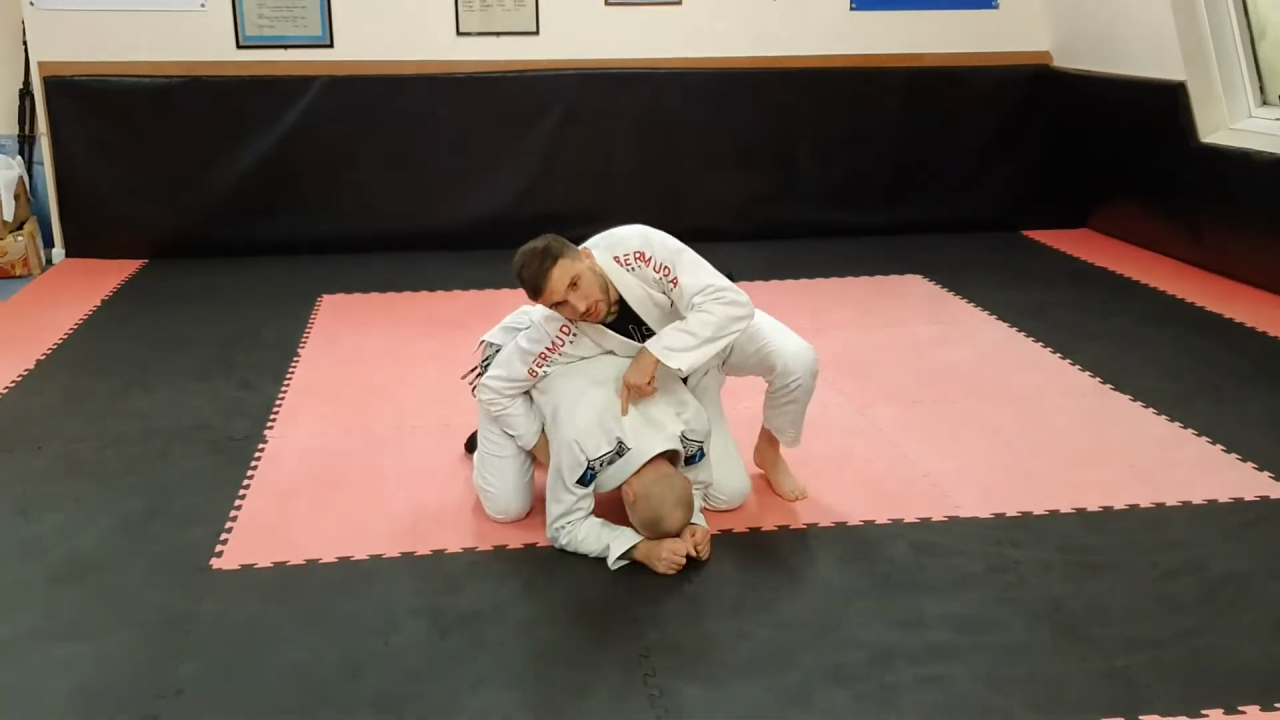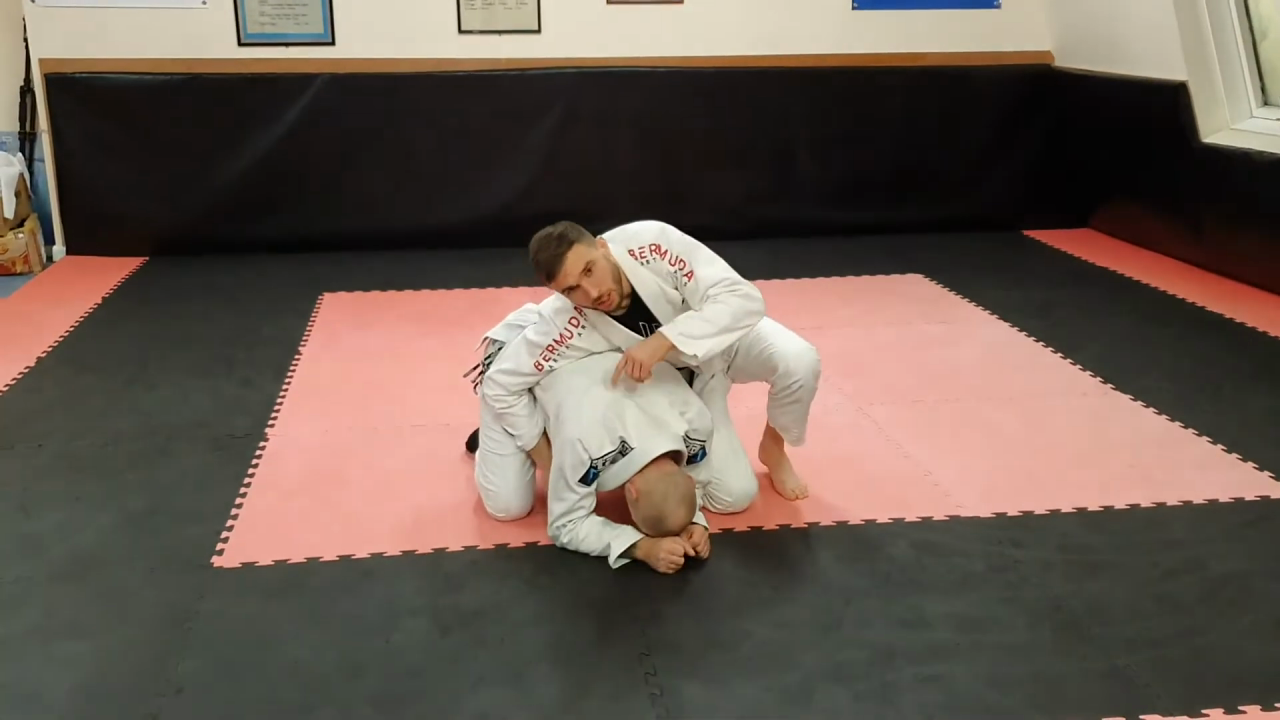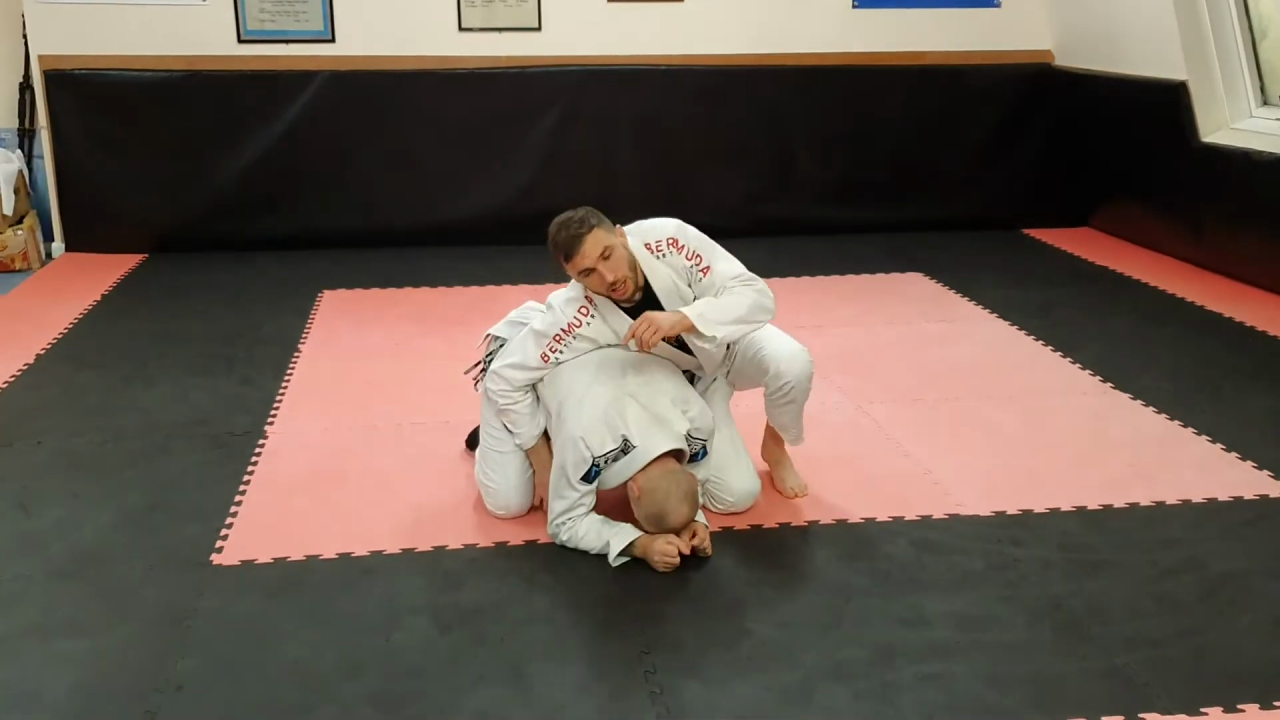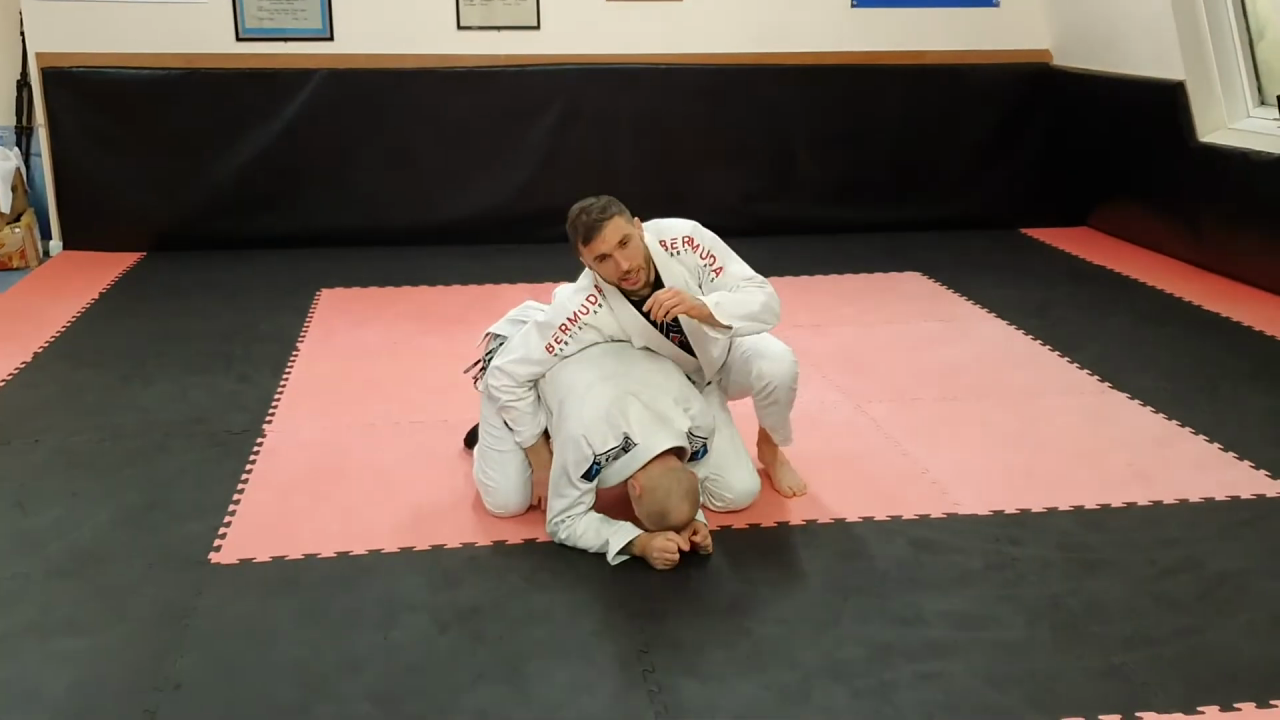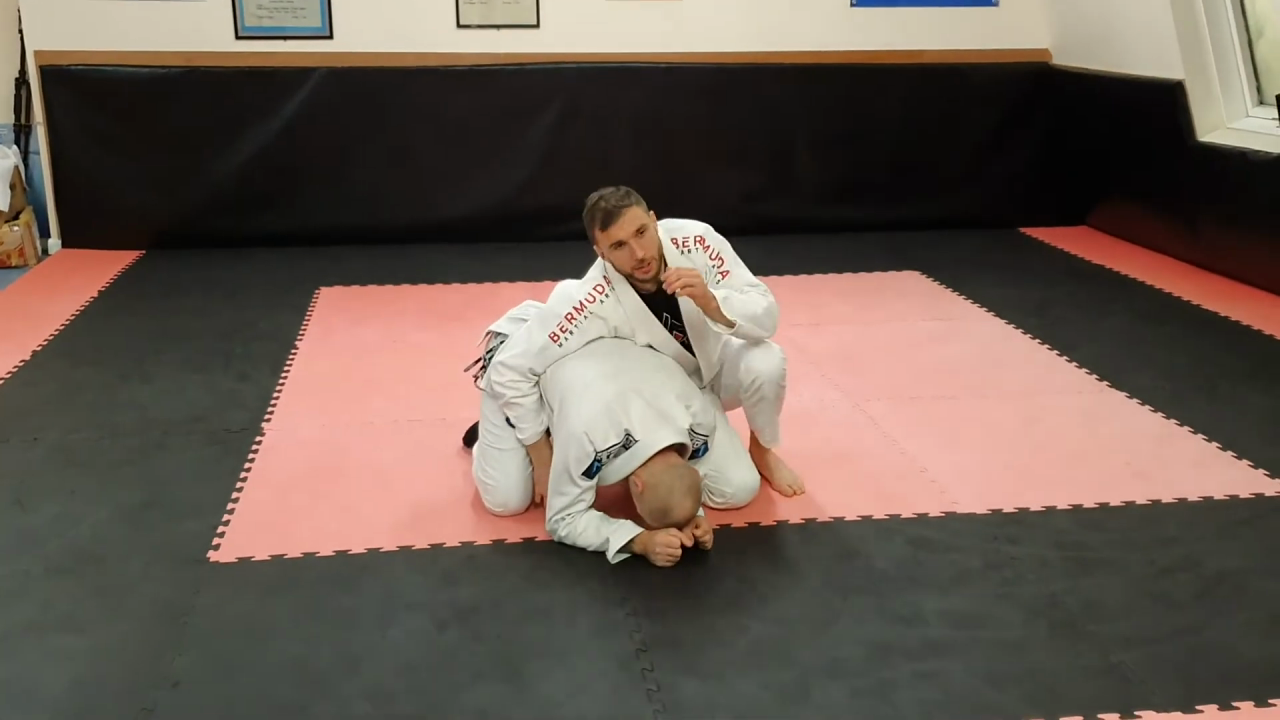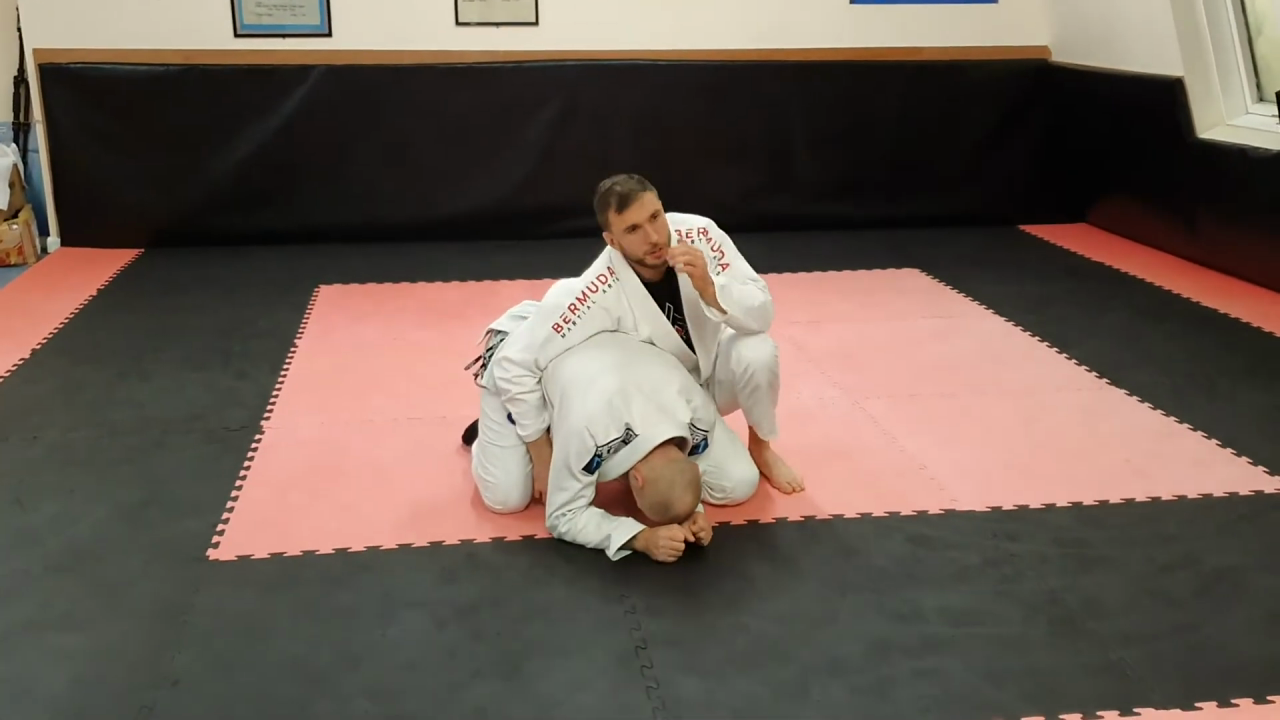
dt=0.1s
person 1, frame 1
left shoulder: (638, 248)
left elbow: (730, 304)
right elbow: (495, 390)
left wrist: (654, 356)
left hip: (715, 331)
left knee: (797, 361)
right knee: (725, 492)
left ankle: (768, 450)
person 1, frame 2
left shoulder: (651, 243)
right shoulder: (566, 325)
left elbow: (743, 300)
right elbow: (499, 386)
left wrist: (662, 340)
left hip: (724, 332)
left knee: (799, 363)
right knee: (730, 495)
left ankle: (773, 449)
person 1, frame 3
left shoulder: (668, 239)
right shoulder: (575, 316)
left elbow: (755, 295)
right elbow: (503, 380)
left wrist: (680, 319)
left hip: (722, 344)
left knee: (791, 364)
right knee: (734, 495)
left ankle: (775, 447)
person 1, frame 4
left shoulder: (683, 239)
right shoulder: (584, 308)
left elbow: (764, 300)
right elbow: (505, 376)
left wrist: (700, 307)
right wrist: (542, 462)
left hip: (720, 348)
left knee: (776, 365)
left ankle: (769, 448)
person 1, frame 5
left shoulder: (695, 239)
right shoulder: (594, 301)
left elbow: (765, 314)
right elbow: (509, 370)
left wrist: (710, 301)
right wrist: (543, 459)
left hip: (716, 361)
left knee: (765, 363)
left ankle: (762, 452)
person 1, frame 6
left shoulder: (698, 234)
right shoulder: (596, 293)
left elbow: (761, 310)
right elbow: (513, 366)
left wrist: (707, 287)
right wrist: (543, 457)
left hip: (713, 364)
left knee: (758, 353)
left ankle: (760, 447)
person 2, frame 1
left shoulder: (693, 424)
right shoulder: (579, 439)
left elbow: (692, 482)
right elbow: (565, 526)
left wrist: (692, 522)
right wrist: (641, 548)
right knee: (506, 507)
person 2, frame 2
left shoulder: (695, 421)
right shoulder: (584, 438)
left elbow: (694, 480)
right elbow: (566, 526)
left wrist: (694, 525)
right wrist: (642, 548)
right knee: (507, 505)
person 2, frame 3
left shoulder: (698, 422)
right shoulder: (585, 437)
left elbow: (687, 478)
right elbow: (565, 523)
left wrist: (694, 521)
right wrist: (641, 545)
right knee: (507, 503)
right ankle: (493, 434)
person 2, frame 4
left shoulder: (700, 419)
right shoulder: (586, 435)
left elbow: (688, 478)
right elbow: (564, 521)
left wrist: (694, 520)
right wrist: (640, 543)
right knee: (506, 502)
right ankle: (490, 432)
person 2, frame 5
left shoulder: (700, 420)
right shoulder: (586, 431)
right elbow: (562, 518)
left wrist: (692, 517)
right wrist: (641, 541)
right knee: (506, 499)
right ankle: (490, 426)
person 2, frame 6
left shoulder: (699, 416)
right shoulder: (587, 428)
left elbow: (679, 470)
right elbow: (563, 517)
left wrist: (691, 516)
right wrist: (642, 538)
right knee: (504, 498)
right ankle: (488, 434)
